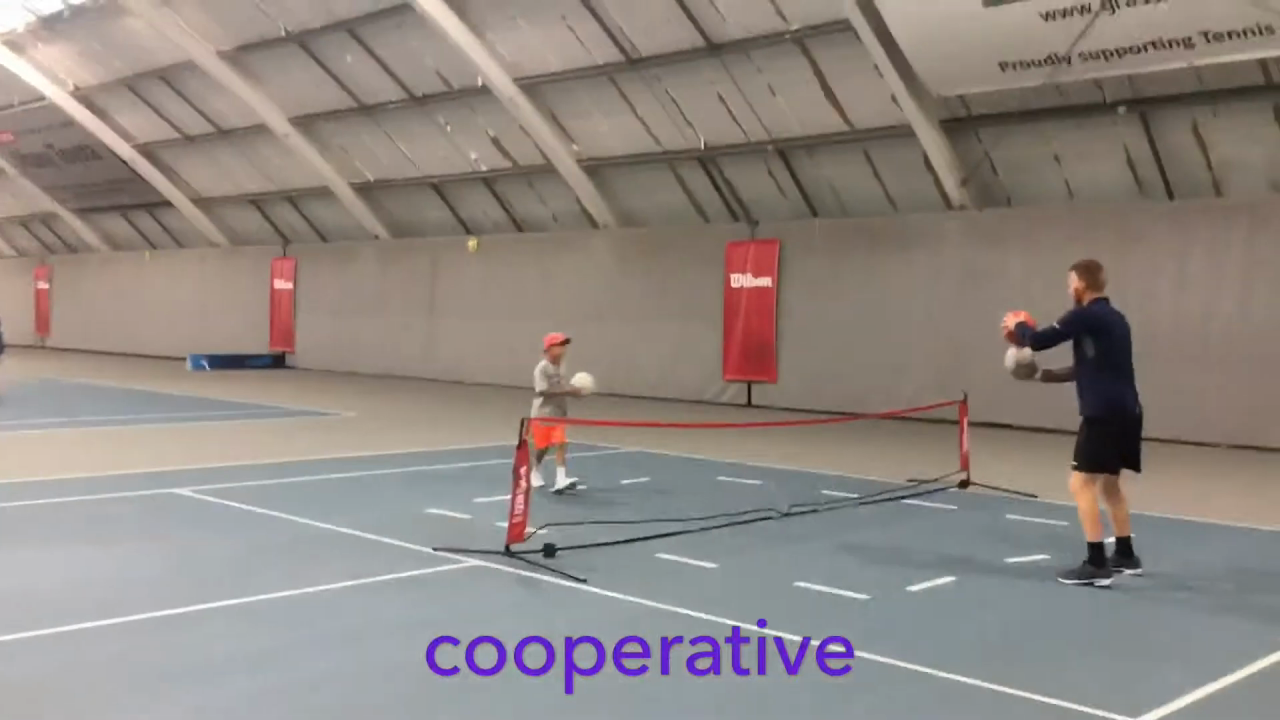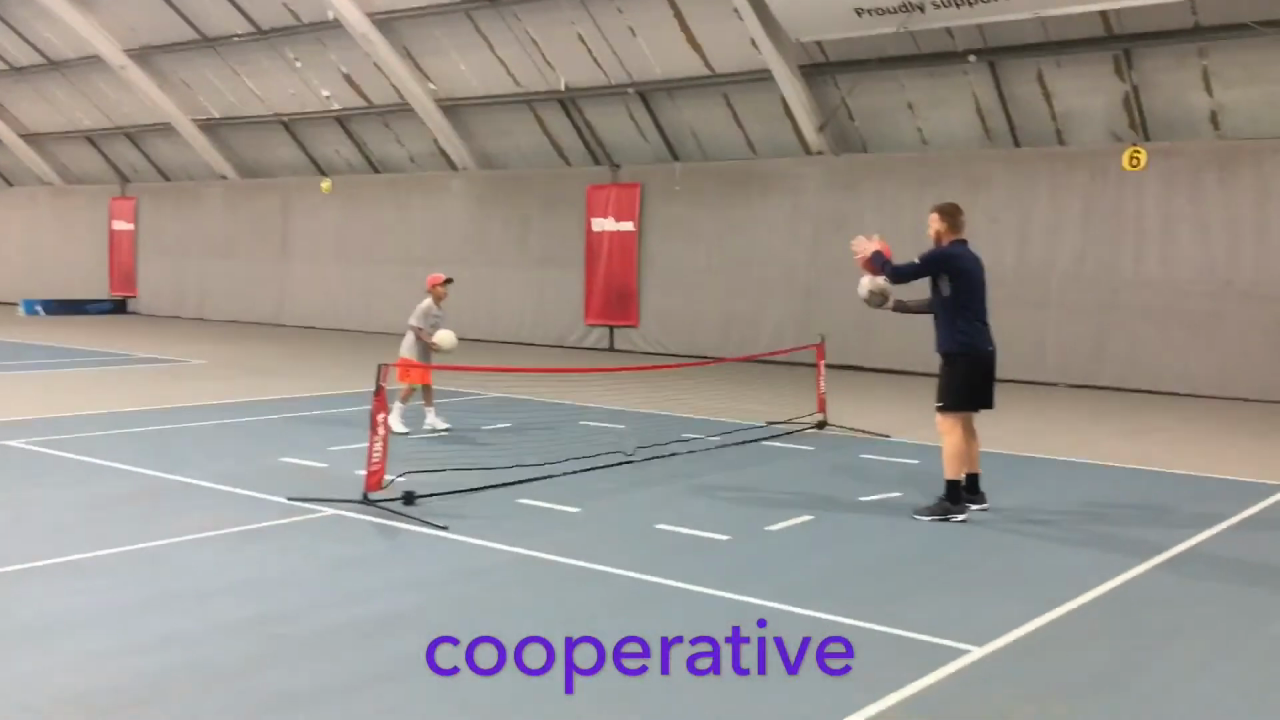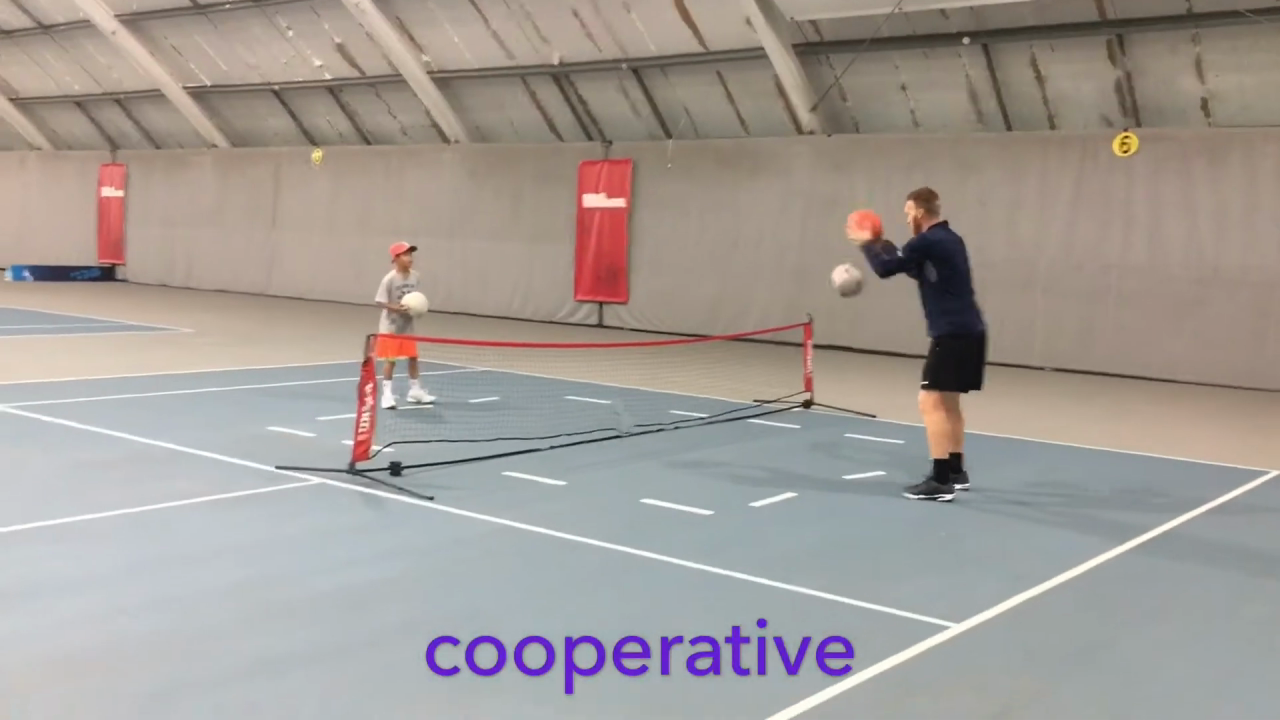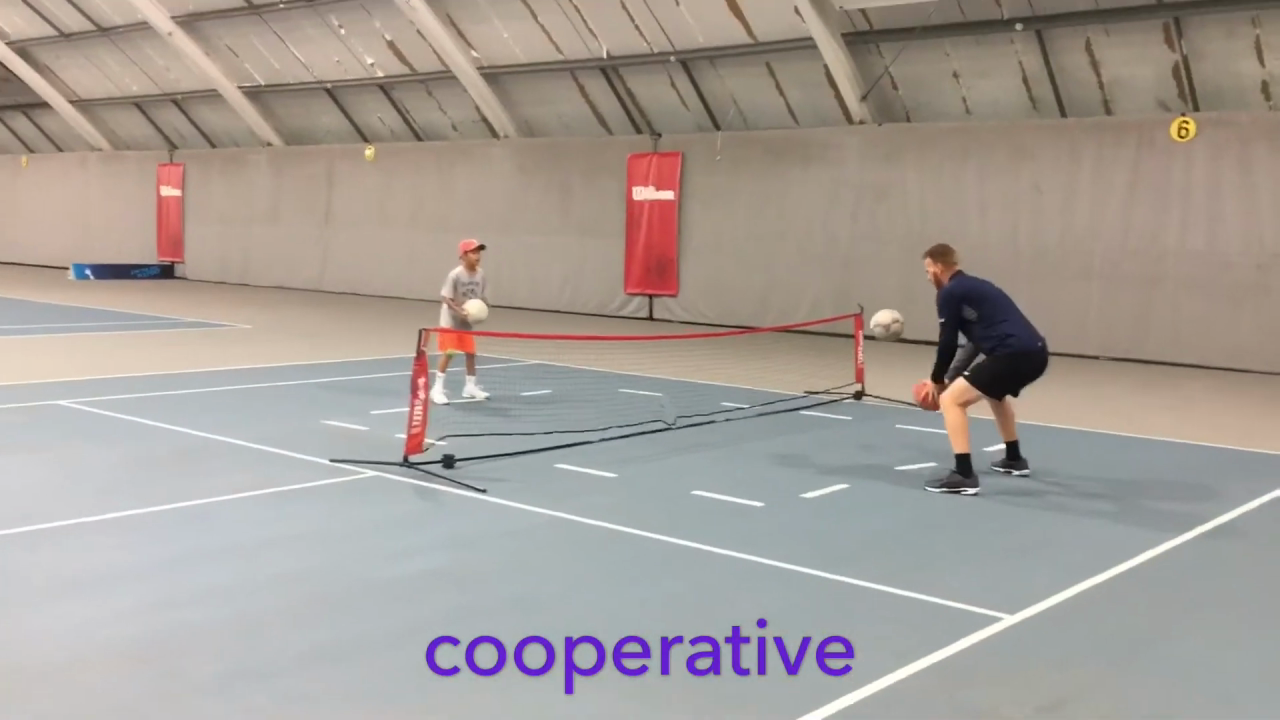
dt=0.7s
person 1, frame 1
left shoulder: (1085, 316)
right shoulder: (1114, 319)
left elbow: (1039, 341)
left wrist: (1017, 326)
right wrist: (1043, 375)
left hip: (1104, 413)
right hip: (1126, 411)
left knee: (1081, 483)
right knee: (1110, 483)
left ankle: (1096, 565)
right ankle: (1125, 555)
person 1, frame 2
left shoulder: (944, 256)
right shoulder: (968, 259)
left elbow: (898, 274)
left wrist: (872, 253)
right wrist: (894, 305)
left hip: (962, 353)
right hip: (979, 351)
left knee: (949, 423)
right knee: (963, 421)
left ankle: (952, 501)
right ankle: (972, 491)
person 1, frame 3
left shoulder: (927, 241)
right shoulder: (949, 239)
left elbow: (885, 268)
right elbow: (917, 268)
left wrist: (867, 244)
right wrist: (882, 245)
left hip: (952, 334)
right hip: (970, 331)
left knee: (931, 402)
right knee: (949, 402)
left ankle: (941, 481)
right ankle: (956, 471)
person 1, frame 4
left shoulder: (949, 294)
right shoulder: (976, 287)
left elbow: (948, 344)
right elbow: (974, 343)
left wrist: (937, 382)
right wrist: (954, 377)
left hip: (1015, 355)
right hip: (1036, 352)
left knee: (952, 401)
right knee: (995, 392)
left ankle: (964, 475)
right ankle: (1014, 459)
